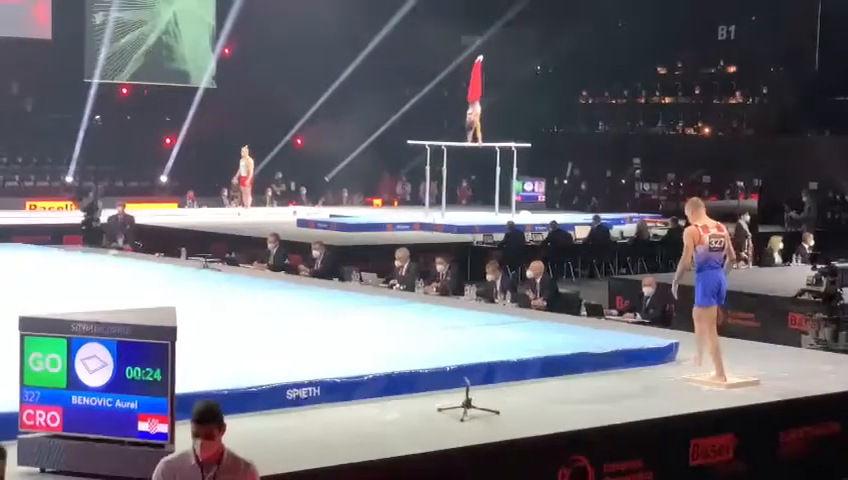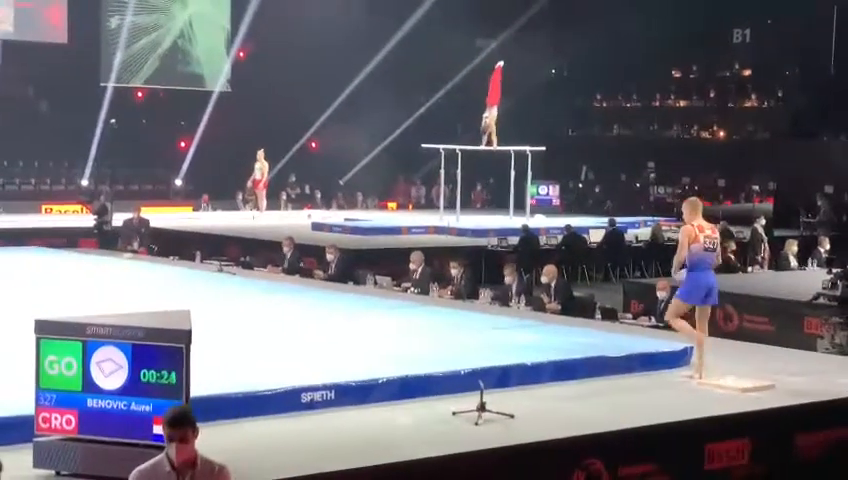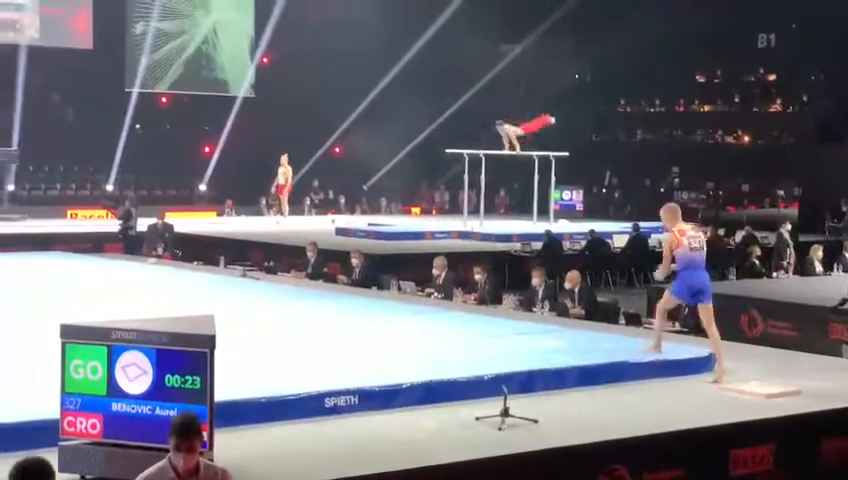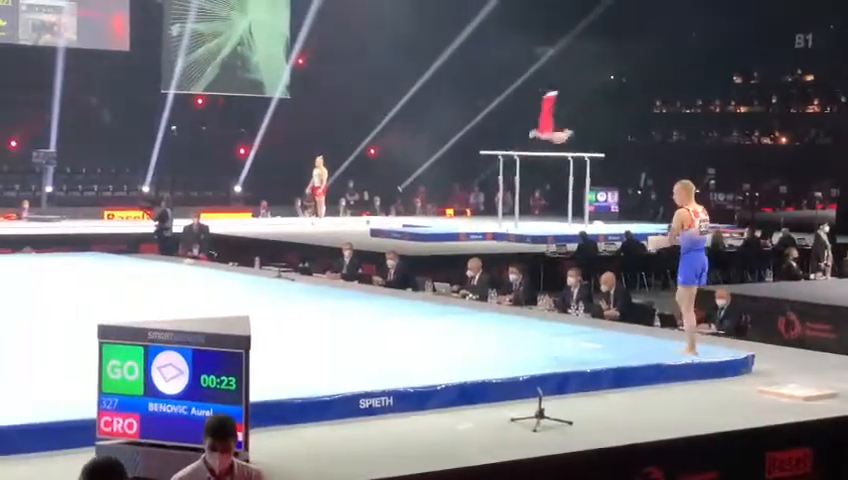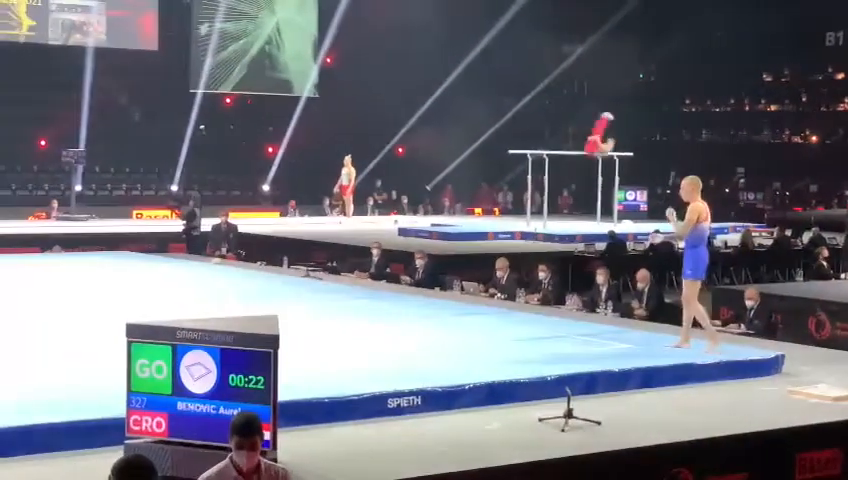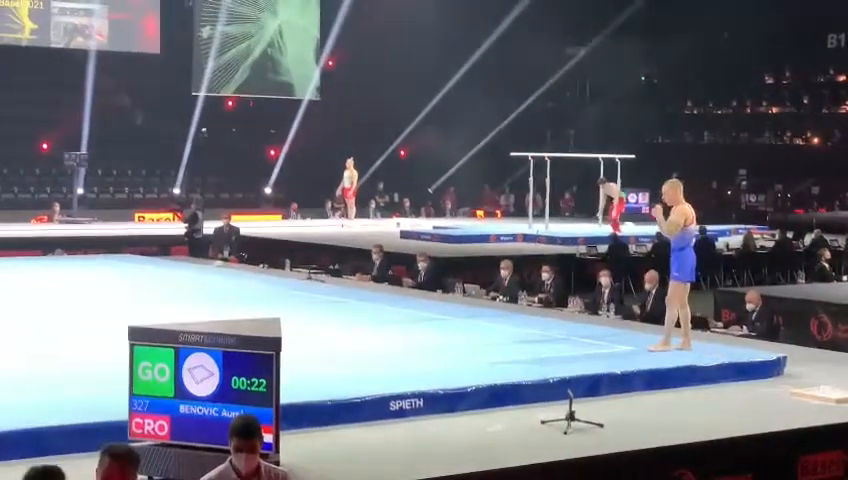
dt=0.5s
person 1, frame 1
left shoulder: (692, 230)
right shoulder: (721, 228)
left elbow: (686, 261)
right elbow: (732, 257)
left wrist: (675, 281)
left hip: (705, 278)
right hip: (720, 277)
left knee: (710, 329)
right knee: (698, 316)
left ankle: (720, 373)
right ankle: (699, 357)
person 1, frame 2
left shoulder: (687, 229)
right shoulder: (714, 230)
left elbow: (680, 256)
right elbow: (717, 259)
left wrist: (675, 271)
left hip: (695, 278)
right hip: (710, 278)
left knee: (671, 316)
right knee: (701, 327)
left ankle: (699, 341)
right ankle: (698, 370)
person 1, frame 3
left shoulder: (670, 236)
right shoulder: (697, 231)
left elbow: (665, 266)
left wrist: (661, 274)
left hip: (686, 278)
right hip: (703, 277)
left knee: (661, 308)
right knee: (709, 325)
left ankle: (656, 347)
right ankle: (720, 365)
person 1, frame 4
left shoulder: (681, 213)
right shoulder: (703, 211)
left elbow: (670, 239)
right wrist: (677, 239)
left hip: (689, 259)
right hip: (702, 257)
left knee: (687, 306)
right knee: (682, 299)
left ankle: (691, 348)
right ankle: (691, 343)
person 1, frame 5
left shoulder: (695, 206)
right shoulder: (698, 207)
left elbow: (683, 231)
right elbow: (687, 233)
left wrist: (672, 219)
left hip: (695, 254)
right hip: (693, 253)
left knee: (690, 301)
right knee: (688, 300)
left ankle: (713, 335)
right ankle: (685, 339)
person 1, frame 6
left shoulder: (683, 210)
right shoulder: (677, 210)
left elbow: (671, 233)
right elbow: (670, 231)
left wrist: (659, 217)
right wrist: (660, 218)
left hip: (682, 256)
right hip: (680, 255)
left knee: (671, 302)
right knee: (682, 303)
left ankle: (665, 342)
right ankle: (686, 341)
